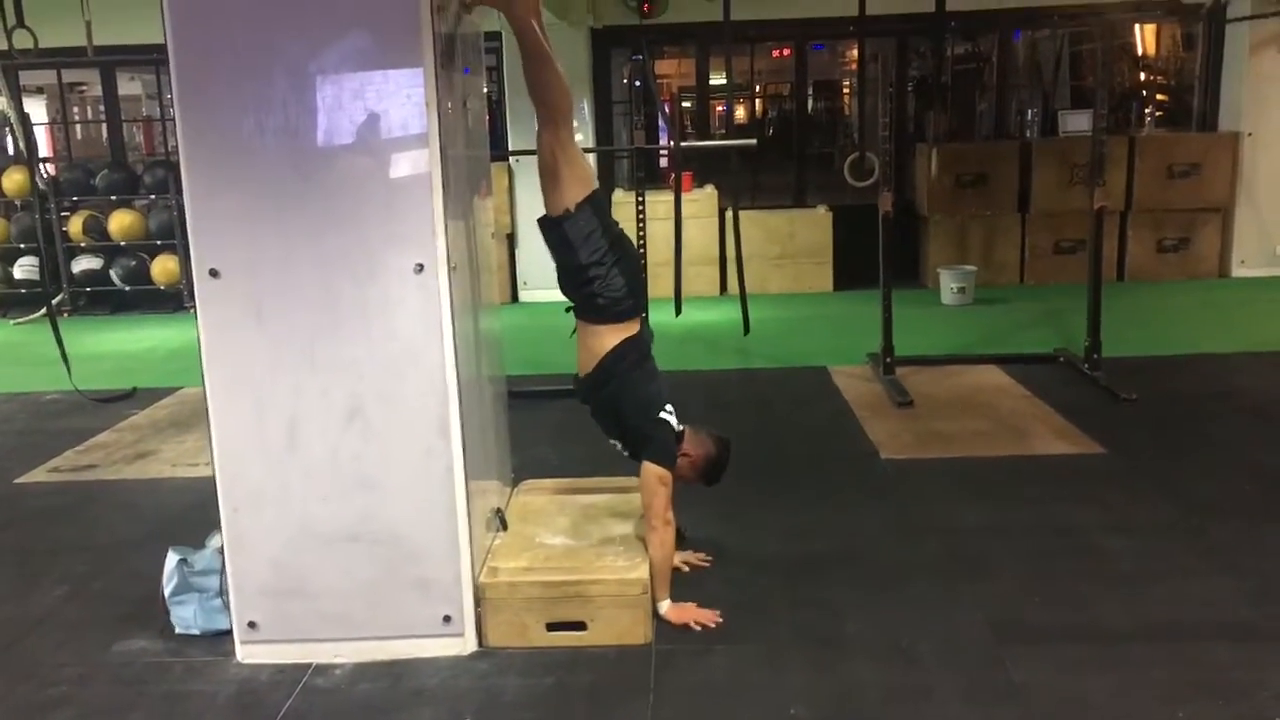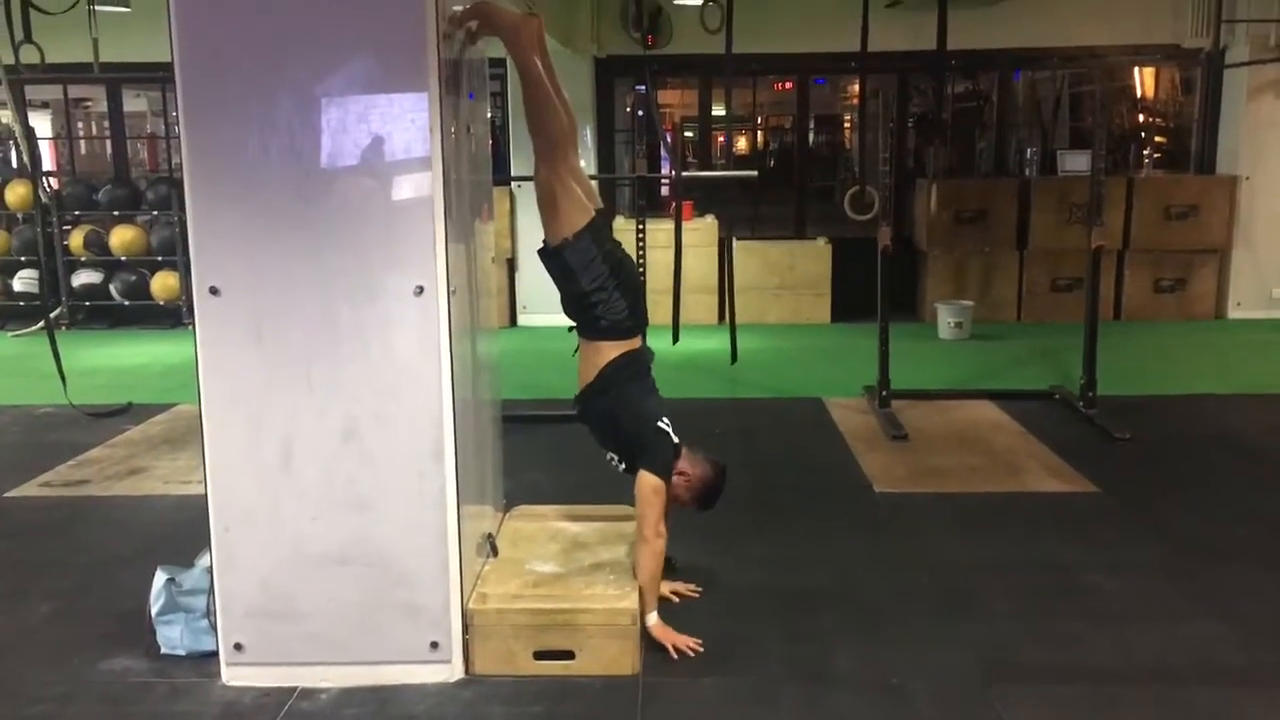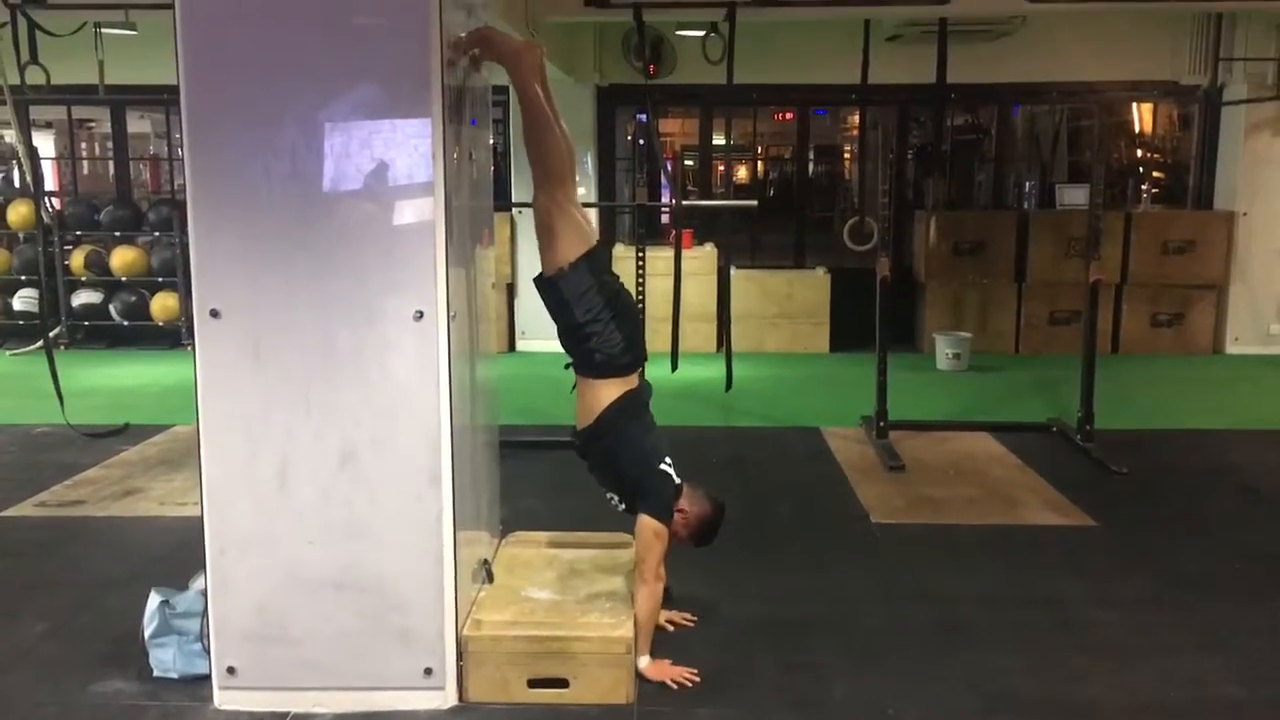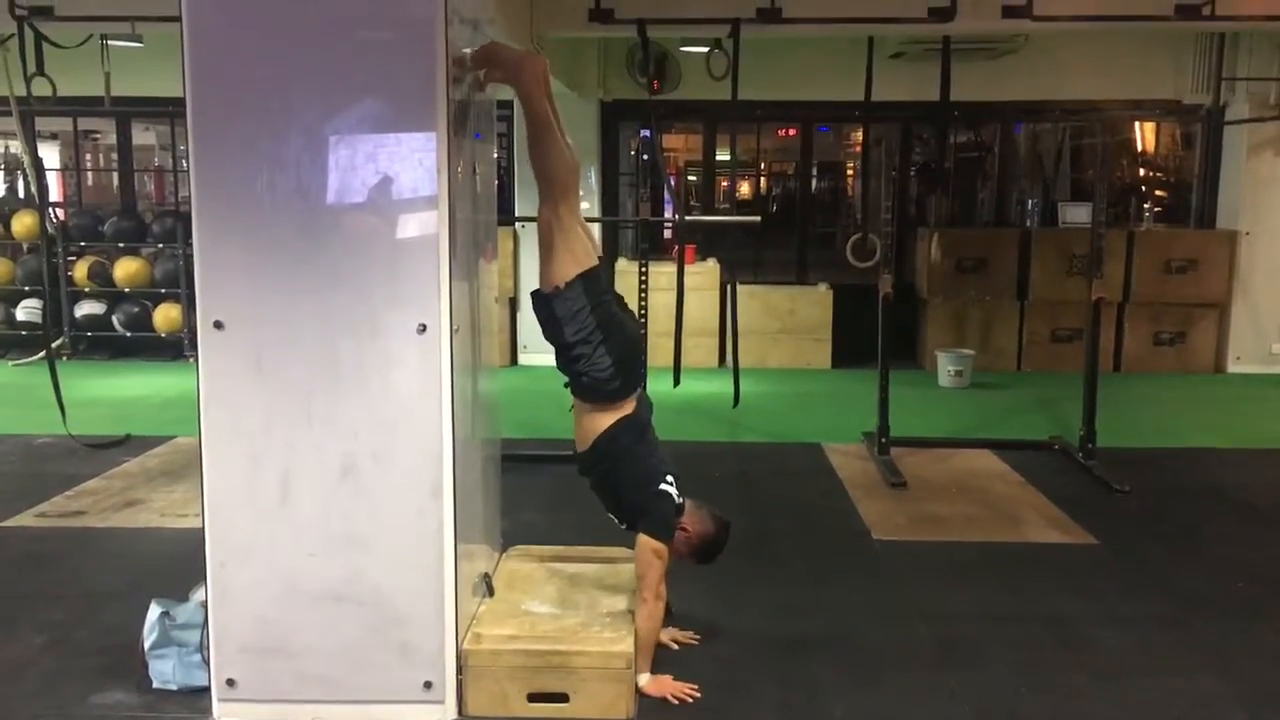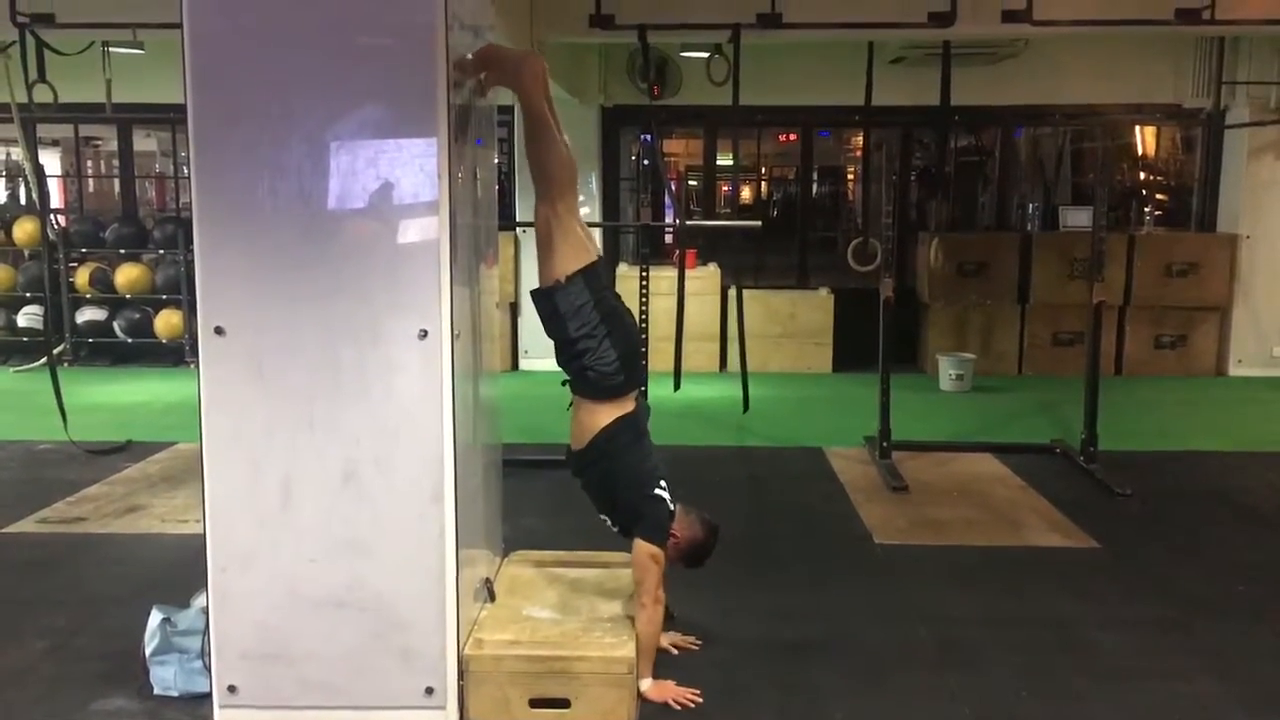
dt=0.4s
person 1, frame 1
left shoulder: (658, 427)
right shoulder: (661, 437)
left elbow: (657, 520)
right elbow: (659, 521)
left wrist: (666, 553)
right wrist: (666, 603)
left hip: (610, 286)
right hip: (608, 289)
left knee: (559, 138)
right knee: (558, 138)
person 1, frame 2
left shoulder: (656, 449)
right shoulder: (658, 453)
left elbow: (650, 534)
right elbow: (652, 535)
left wrist: (655, 582)
right wrist: (652, 618)
left hip: (610, 309)
right hip: (609, 311)
left knee: (562, 164)
right knee: (557, 165)
person 1, frame 3
left shoulder: (656, 486)
right shoulder: (659, 494)
left elbow: (646, 576)
right elbow: (649, 577)
left wrist: (653, 612)
right wrist: (644, 659)
left hip: (606, 344)
right hip: (605, 345)
left knee: (560, 193)
right knee: (556, 193)
right ankle: (521, 66)
person 1, frame 4
left shoulder: (657, 502)
right shoulder: (661, 512)
left elbow: (647, 594)
right elbow: (650, 593)
left wrist: (655, 628)
right wrist: (644, 675)
left hip: (609, 351)
right hip: (603, 360)
left knee: (563, 208)
right knee: (561, 209)
right ankle: (528, 80)
person 1, frame 5
left shoulder: (650, 507)
right shoulder: (654, 515)
left elbow: (648, 598)
right elbow: (649, 598)
left wrist: (656, 634)
right wrist: (647, 680)
left hip: (604, 360)
right hip: (603, 362)
left knee: (561, 209)
right knee: (558, 209)
right ankle: (526, 80)
